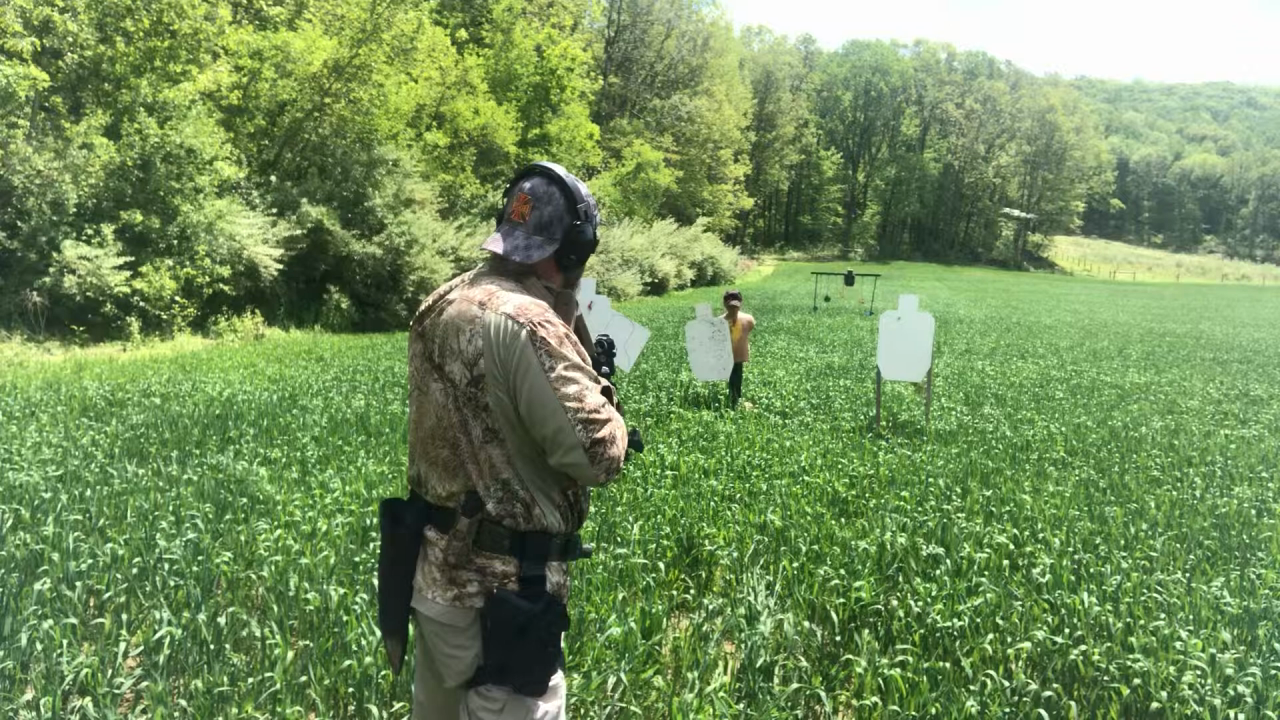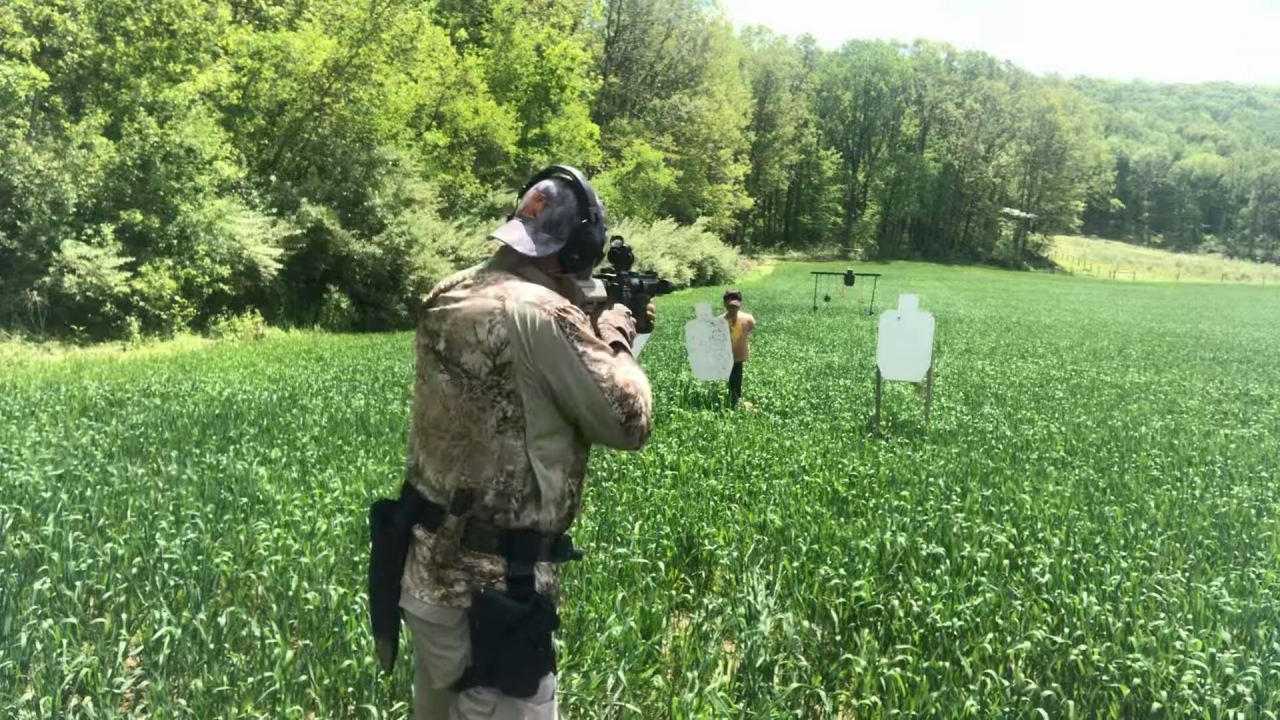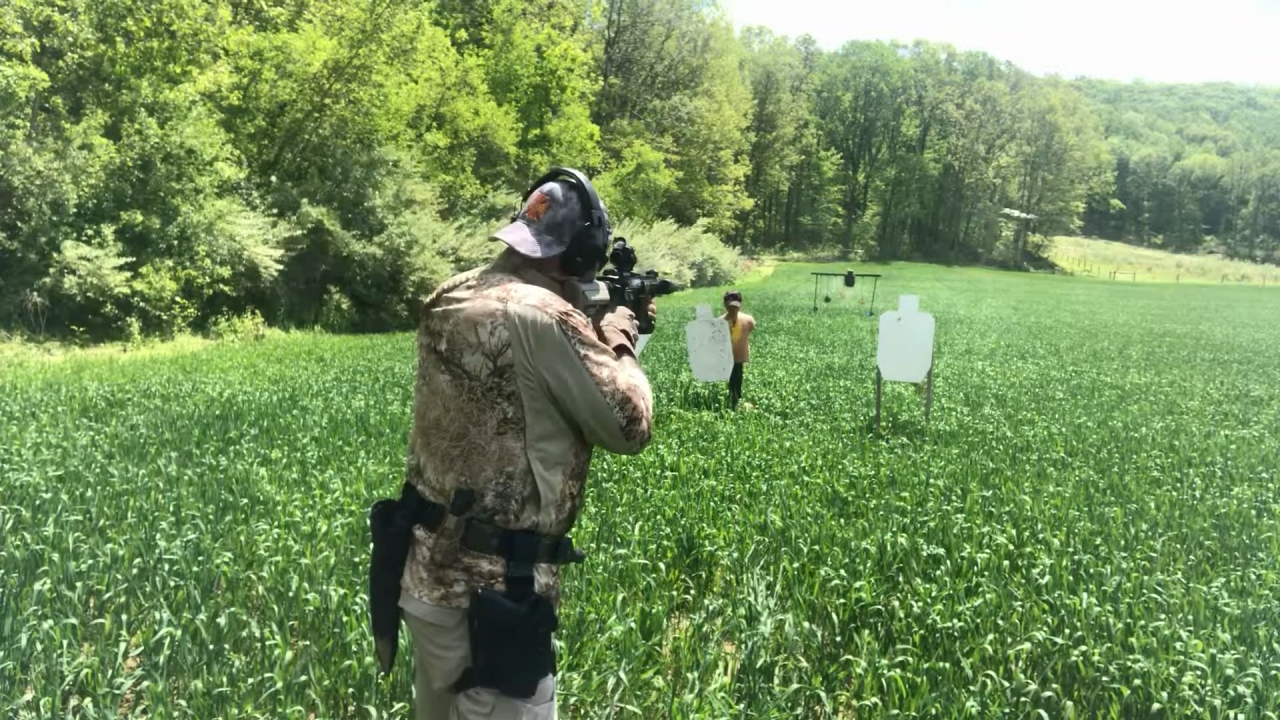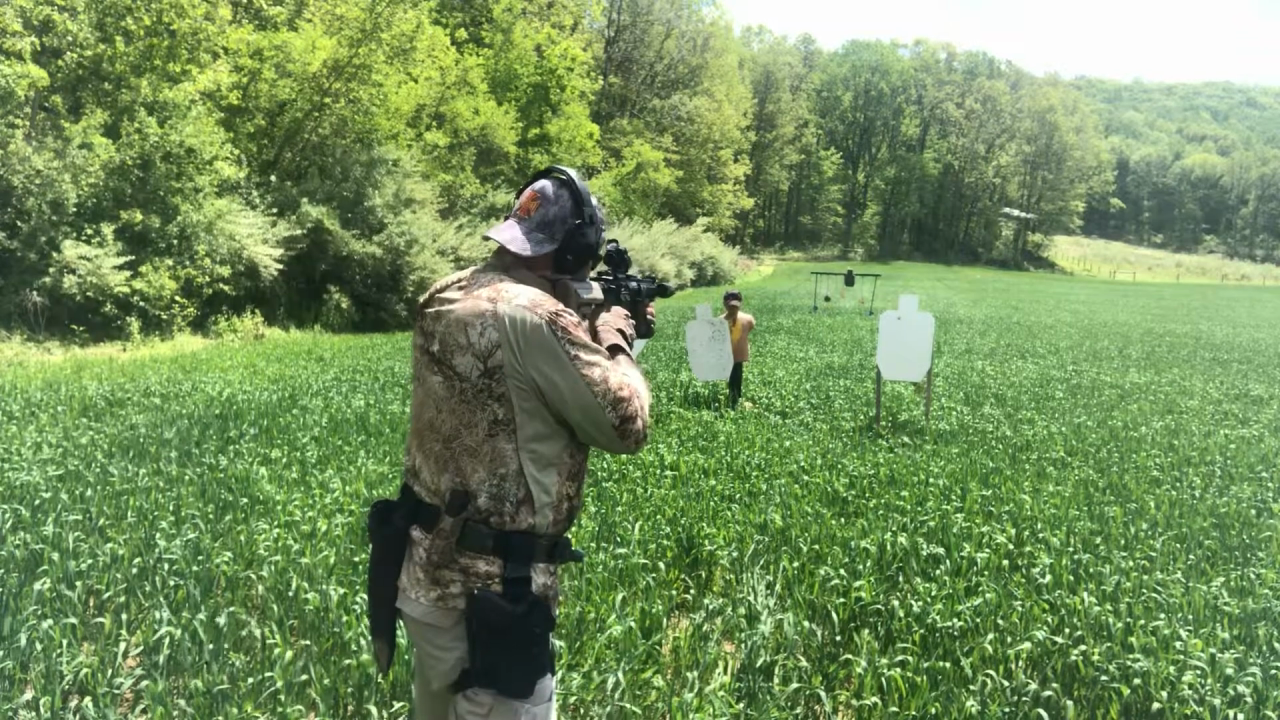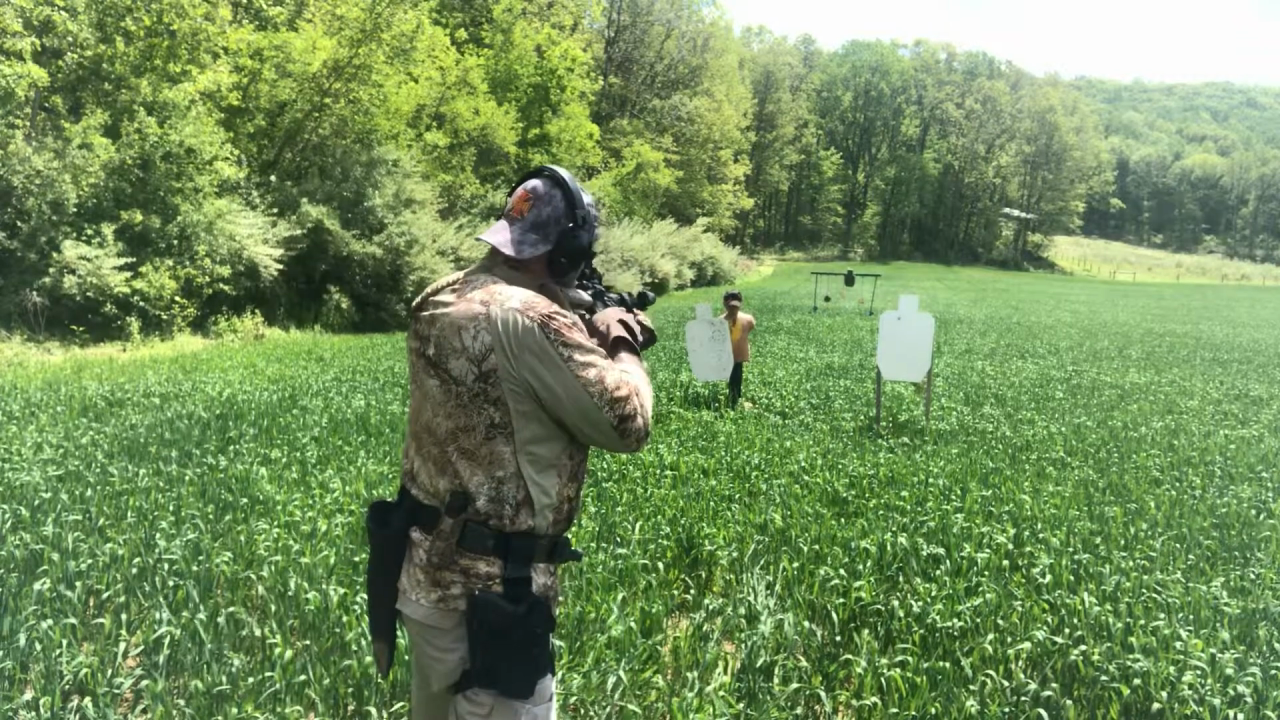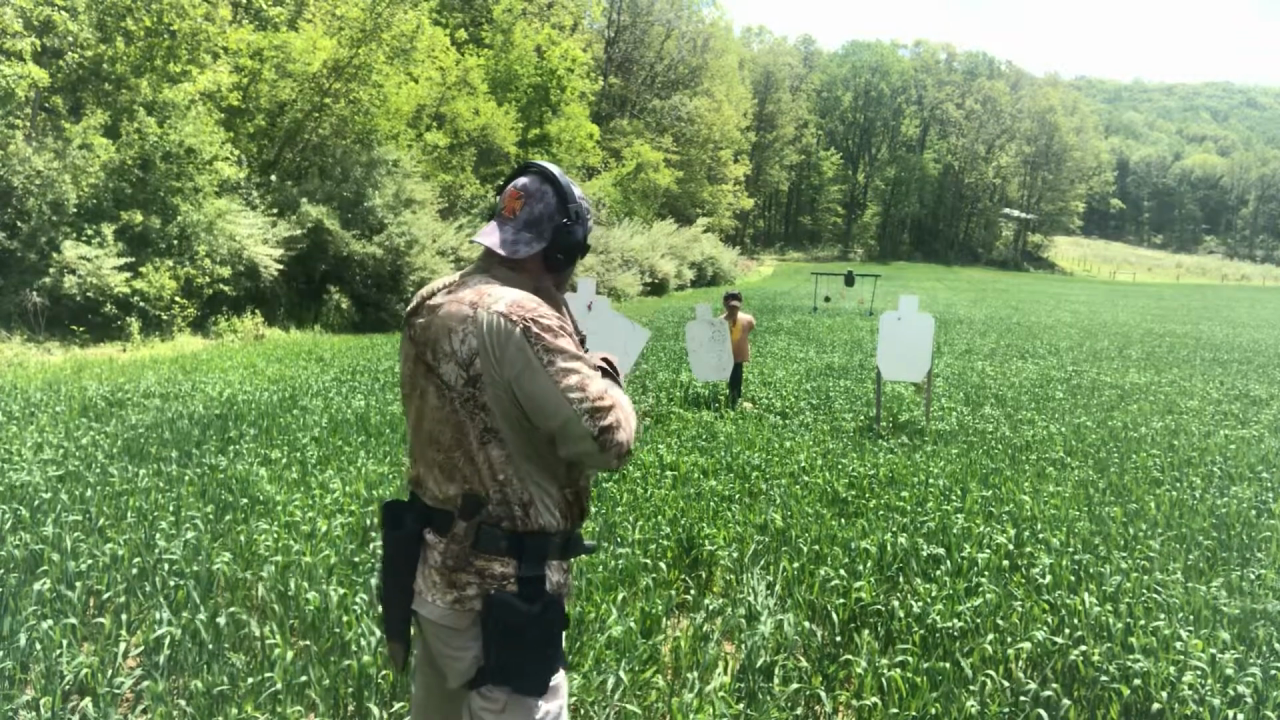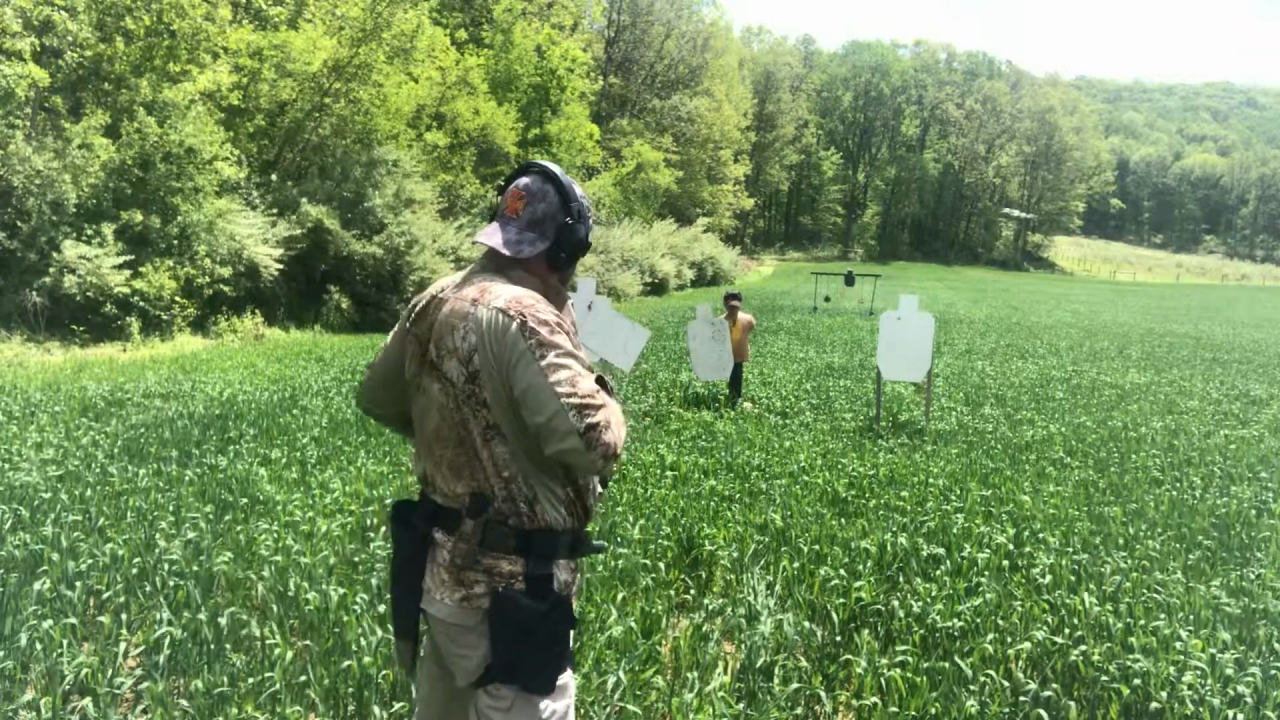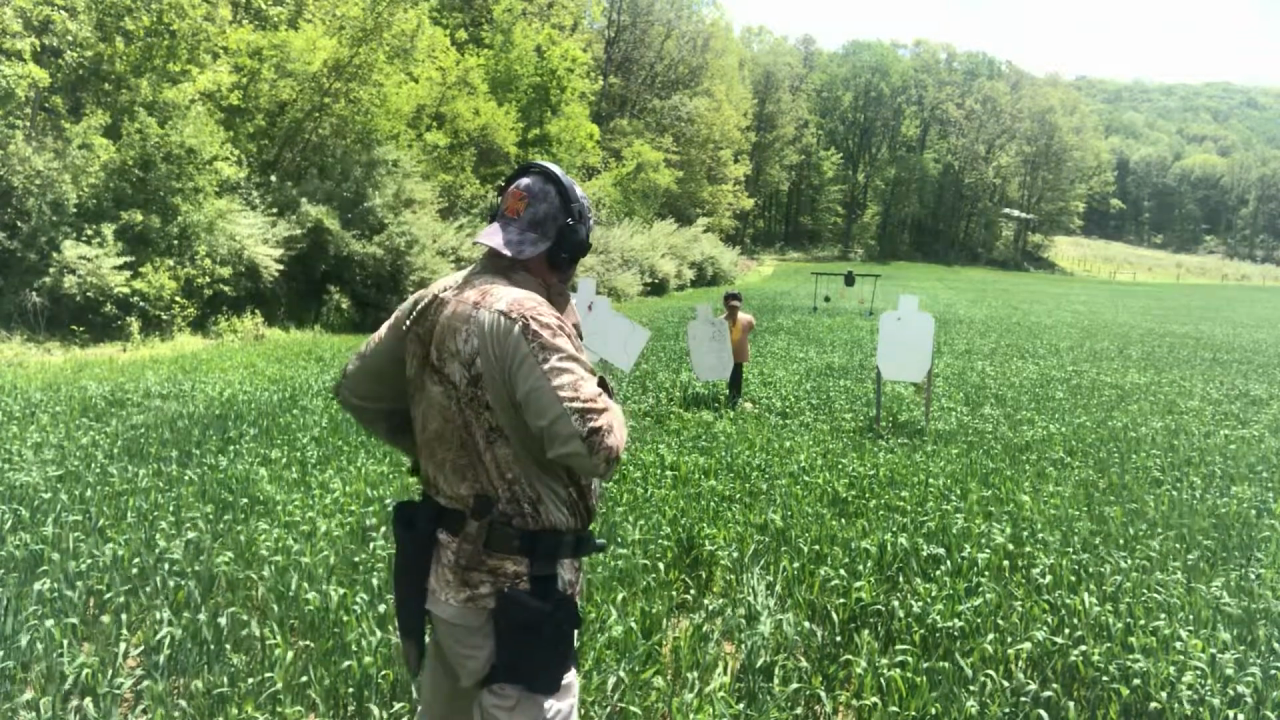
dt=0.4s
person 1, frame 1
left shoulder: (442, 303)
right shoulder: (528, 323)
right elbow: (594, 454)
left wrist: (569, 367)
right wrist: (599, 392)
left hip: (436, 572)
right hip: (501, 589)
person 1, frame 2
left shoulder: (446, 299)
right shoulder: (542, 316)
right elbow: (627, 422)
left wrist: (595, 324)
right wrist: (615, 333)
left hip: (426, 570)
right hip: (492, 585)
person 1, frame 3
left shoulder: (448, 300)
right shoulder: (544, 319)
right elbow: (628, 426)
left wrist: (594, 329)
right wrist: (618, 337)
left hip: (427, 570)
right hip: (491, 587)
person 1, frame 4
left shoulder: (443, 298)
right shoulder: (535, 319)
right elbow: (625, 425)
left wrist: (587, 331)
right wrist: (614, 339)
left hip: (425, 569)
right hip: (490, 587)
person 1, frame 5
left shoulder: (437, 302)
right shoulder: (531, 322)
right elbow: (626, 423)
left wrist: (587, 337)
right wrist: (620, 345)
left hip: (424, 570)
right hip: (490, 586)
person 1, frame 6
left shoulder: (430, 303)
right shoulder: (523, 323)
right elbow: (607, 440)
left wrist: (567, 364)
right wrist: (602, 376)
left hip: (435, 568)
right hip: (501, 584)
person 1, frame 7
left shoulder: (433, 302)
right shoulder: (523, 318)
left elbow: (378, 399)
right elbow: (590, 442)
right wrist: (602, 396)
left hip: (443, 567)
right hip: (511, 581)
person 1, frame 8
left shoulder: (432, 303)
right shoulder: (525, 321)
left elbow: (357, 389)
right elbow: (592, 445)
right wrist: (603, 400)
left hip: (446, 567)
right hip: (515, 583)
